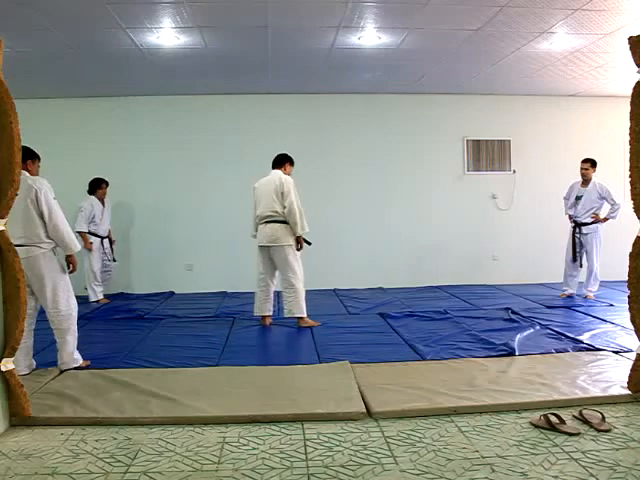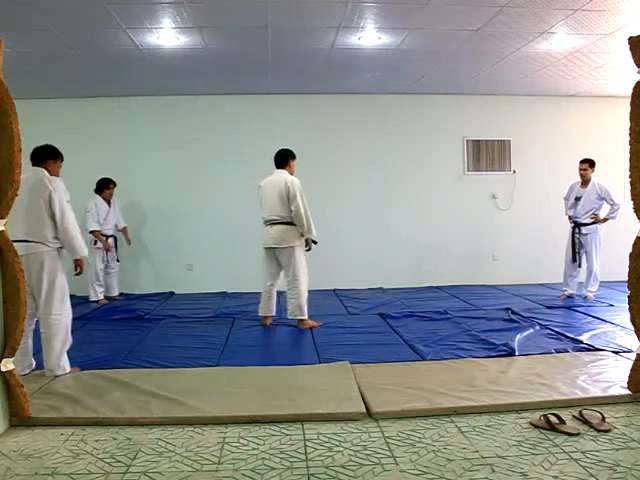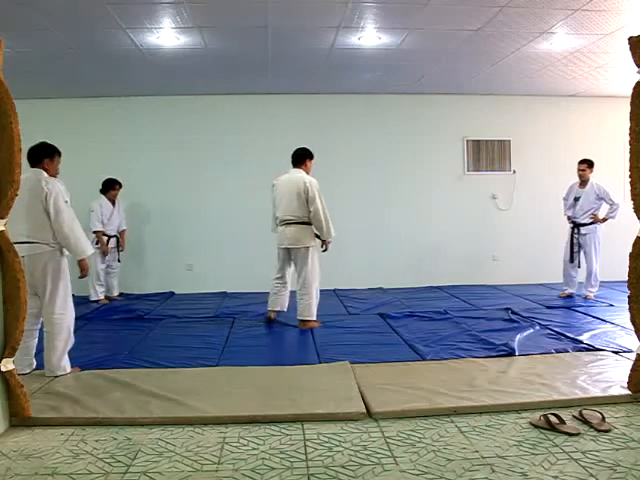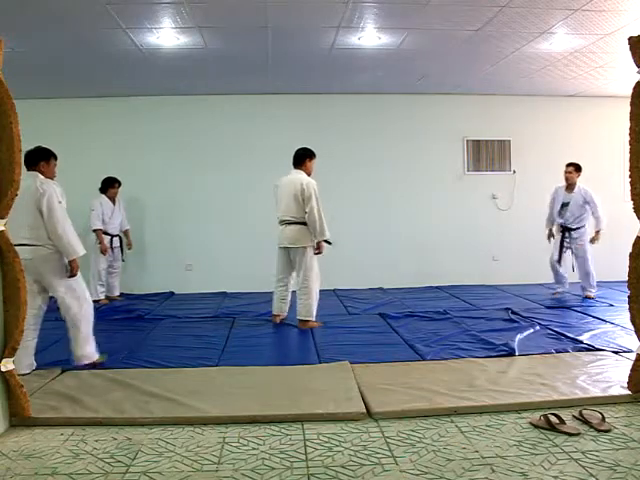
dt=0.5s
person 1, frame 1
right shoulder: (37, 185)
left elbow: (5, 224)
right elbow: (55, 220)
right wrist: (70, 250)
right hip: (38, 255)
right knee: (62, 306)
left ankle: (20, 364)
right ankle: (69, 359)
person 1, frame 2
right shoulder: (52, 185)
left elbow: (7, 220)
right elbow: (66, 223)
left wrist: (14, 247)
right wrist: (78, 255)
left hip: (15, 254)
right hip: (43, 253)
right knee: (54, 312)
left ankle: (21, 364)
right ankle: (57, 366)
person 1, frame 3
left shoulder: (16, 186)
right shoulder: (51, 186)
left elbow: (9, 223)
right elbow: (65, 224)
right wrist: (81, 256)
left hip: (20, 255)
right hip: (46, 254)
left knee: (27, 312)
right knee: (58, 312)
left ankle: (21, 364)
right ankle: (57, 366)
person 1, frame 4
left shoulder: (15, 190)
right shoulder: (48, 188)
left elbow: (10, 227)
right elbow: (59, 226)
right wrist: (73, 256)
left hip: (22, 256)
right hip: (47, 255)
left knee: (28, 312)
right knee: (78, 303)
left ankle: (22, 364)
right ankle: (86, 355)
person 2, frame 1
left shoulder: (259, 184)
right shoulder: (285, 180)
right elbow: (292, 209)
right wrist: (299, 234)
left hip: (263, 233)
right hip: (281, 232)
left knee: (265, 276)
right knee: (292, 275)
left ankle: (265, 315)
right ankle: (301, 317)
person 2, frame 2
left shoulder: (264, 183)
right shoulder: (292, 181)
right elbow: (300, 211)
right wrist: (308, 235)
left hip: (270, 234)
right hip: (288, 234)
left knee: (270, 277)
right knee: (297, 278)
left ankle: (267, 315)
right ankle: (302, 318)
person 2, frame 3
left shoulder: (278, 181)
right shoulder: (309, 182)
left elbow: (275, 210)
right elbow: (318, 212)
right wrist: (325, 236)
left hip: (283, 233)
right hip: (302, 234)
left knee: (281, 274)
right knee: (307, 278)
left ankle: (273, 311)
right ankle: (305, 319)
person 2, frame 4
left shoulder: (281, 182)
right shoulder: (308, 183)
right elbow: (314, 213)
right wrist: (319, 238)
left hip: (284, 233)
right hip: (301, 234)
left knee: (283, 276)
right knee: (308, 278)
left ankle: (278, 313)
right ankle: (305, 318)
person 3, frame 1
left shoulder: (600, 188)
right shoulder: (574, 186)
left elbow: (616, 204)
right elbow: (567, 199)
left wrist: (605, 219)
right wrist: (569, 213)
left hip: (592, 229)
right hip: (576, 229)
left knee: (592, 262)
right knee: (571, 260)
left ankle: (590, 291)
right ankle: (569, 290)
person 3, frame 2
left shoulder: (599, 188)
right shoulder: (574, 187)
left elbow: (616, 204)
right elbow: (567, 200)
left wrist: (605, 219)
right wrist: (569, 214)
left hip: (591, 230)
right hip: (576, 229)
left knee: (592, 262)
right knee: (571, 260)
left ankle: (590, 291)
right ankle: (569, 290)
person 3, frame 3
left shoulder: (598, 188)
right shoulder: (573, 187)
left elbow: (615, 203)
right elbow: (566, 200)
left wrist: (604, 219)
right wrist: (568, 214)
left hip: (590, 230)
right hip: (575, 229)
left knee: (592, 262)
right knee: (569, 260)
left ankle: (590, 291)
right ankle: (569, 289)
person 3, frame 4
left shoulder: (585, 193)
right shoulder: (558, 192)
left elbow: (596, 212)
right elbow: (551, 211)
left wrist: (598, 232)
right wrist: (549, 228)
left hip: (578, 232)
right hip: (562, 232)
left knee: (584, 263)
right knee: (555, 260)
left ankle: (589, 290)
right ankle: (561, 286)
person 4, frame 1
left shoulder: (106, 202)
right shoulder: (88, 204)
right elbow: (80, 225)
left wrist: (110, 237)
right wrist: (86, 242)
left hip: (105, 241)
right hip: (93, 241)
left knee: (108, 267)
right knee: (94, 269)
left ankle: (94, 288)
right ankle: (97, 296)
person 4, frame 2
left shoulder: (113, 203)
right shoulder: (94, 204)
left elbow: (120, 221)
right elbow: (92, 226)
left wrist: (126, 235)
right wrist: (103, 242)
left hip: (112, 240)
right hip: (99, 241)
left knee: (112, 268)
right knee: (98, 269)
left ankle: (112, 293)
right ankle: (97, 296)
person 4, frame 3
left shoulder: (118, 204)
right shoulder: (98, 204)
left elbow: (121, 224)
right elbow: (96, 227)
left wrist: (122, 240)
right wrist: (103, 244)
left hip: (114, 241)
right hip: (101, 241)
left knee: (114, 268)
right knee: (99, 269)
left ankle: (112, 293)
right ankle: (98, 296)
person 4, frame 4
left shoulder: (118, 203)
right shoulder: (98, 203)
left elbow: (124, 223)
right elbow: (96, 225)
left wrist: (128, 239)
right wrist: (102, 242)
left hip: (116, 240)
right hip: (104, 240)
left knee: (115, 268)
right knee: (101, 268)
left ankle: (112, 293)
right ankle: (99, 296)
